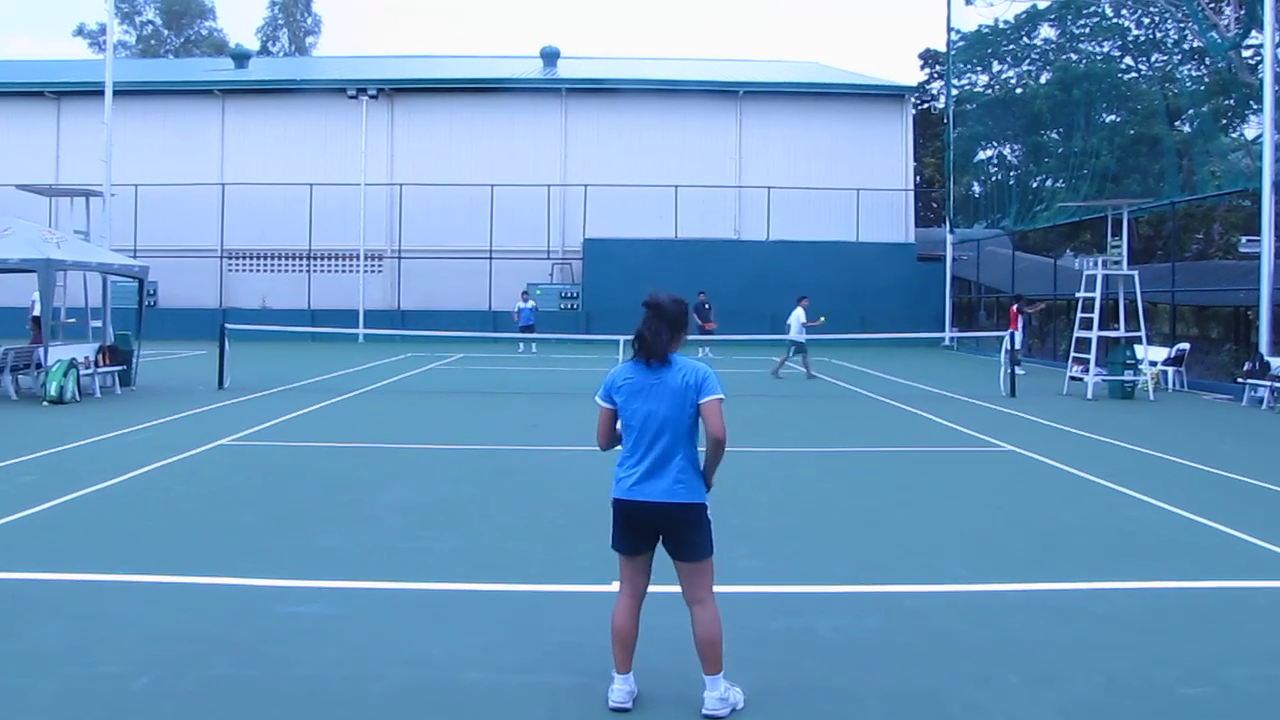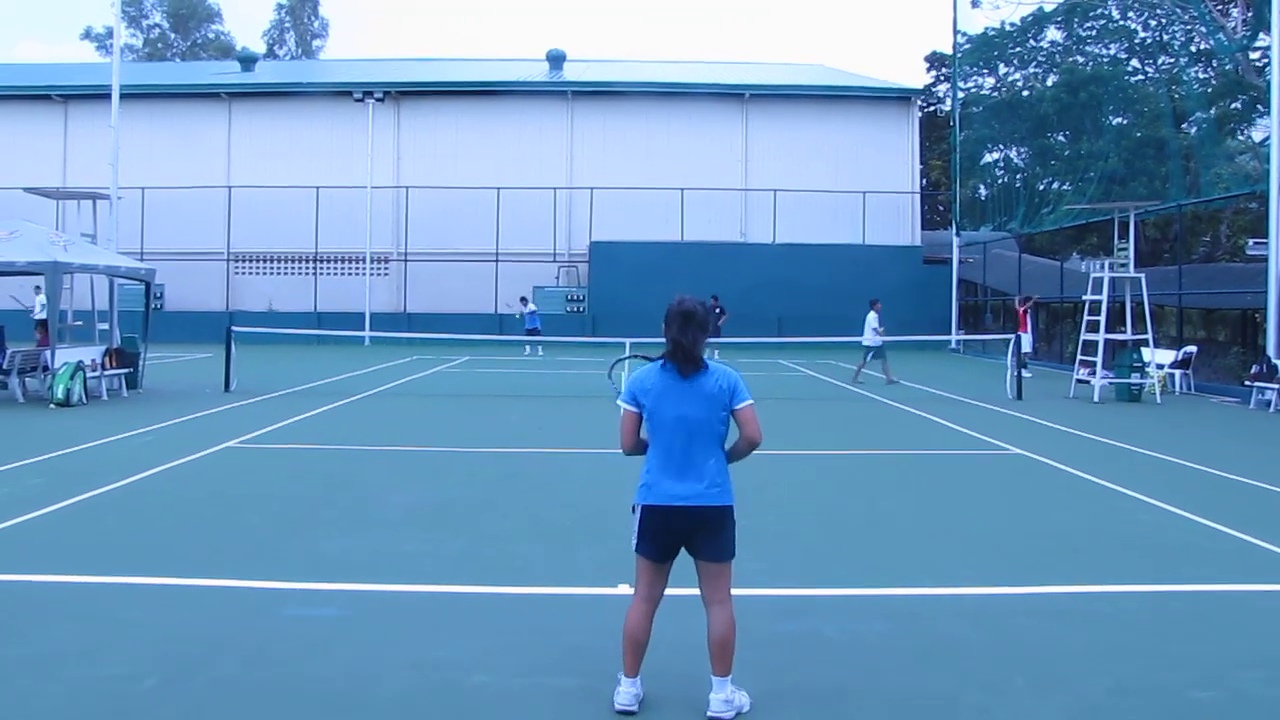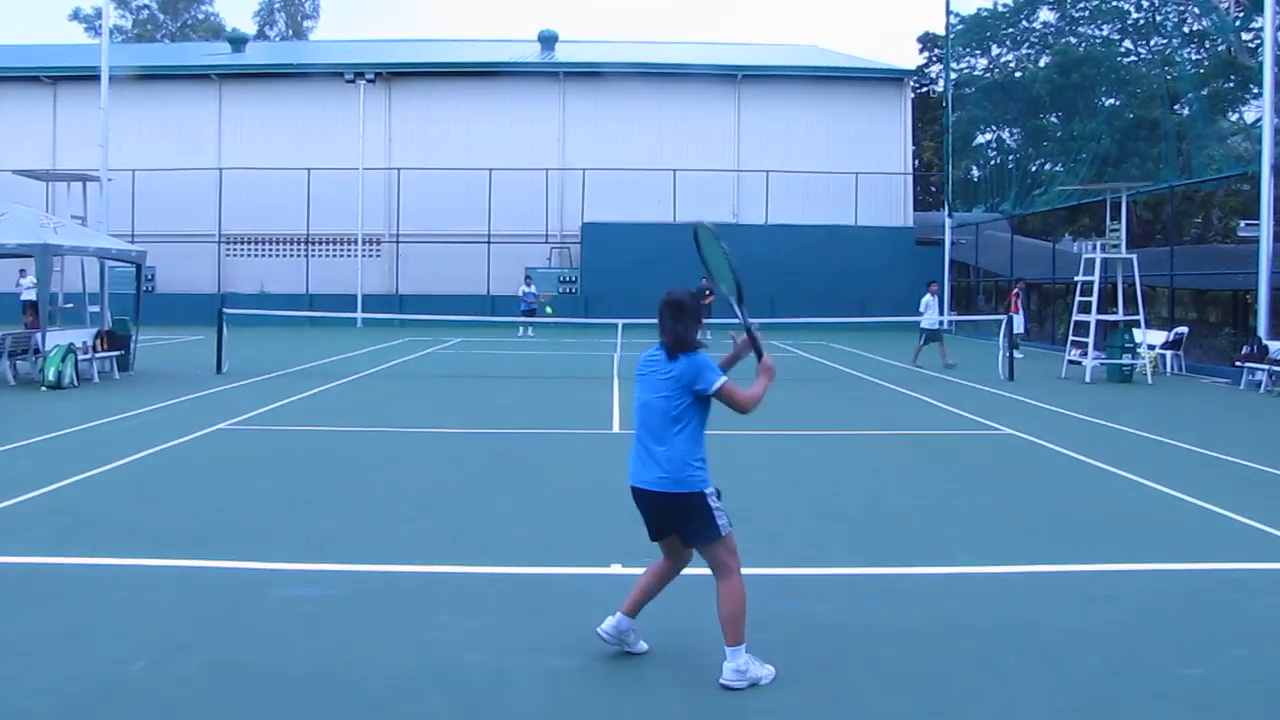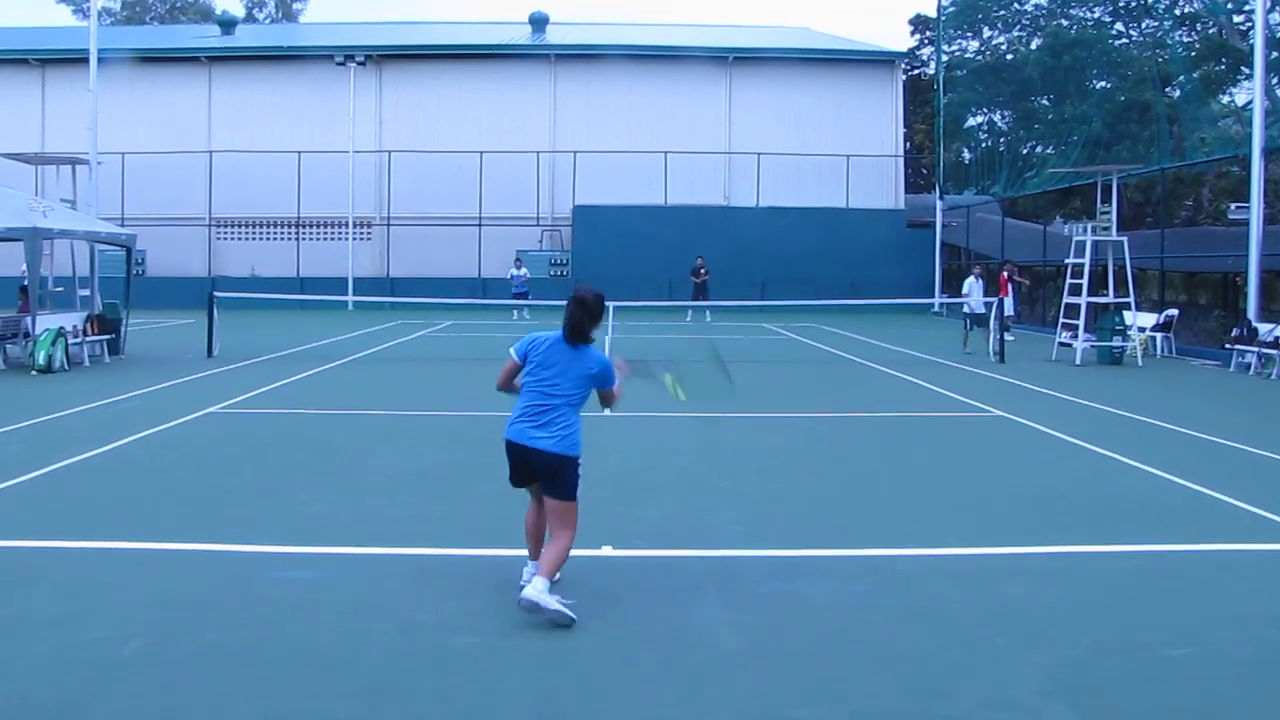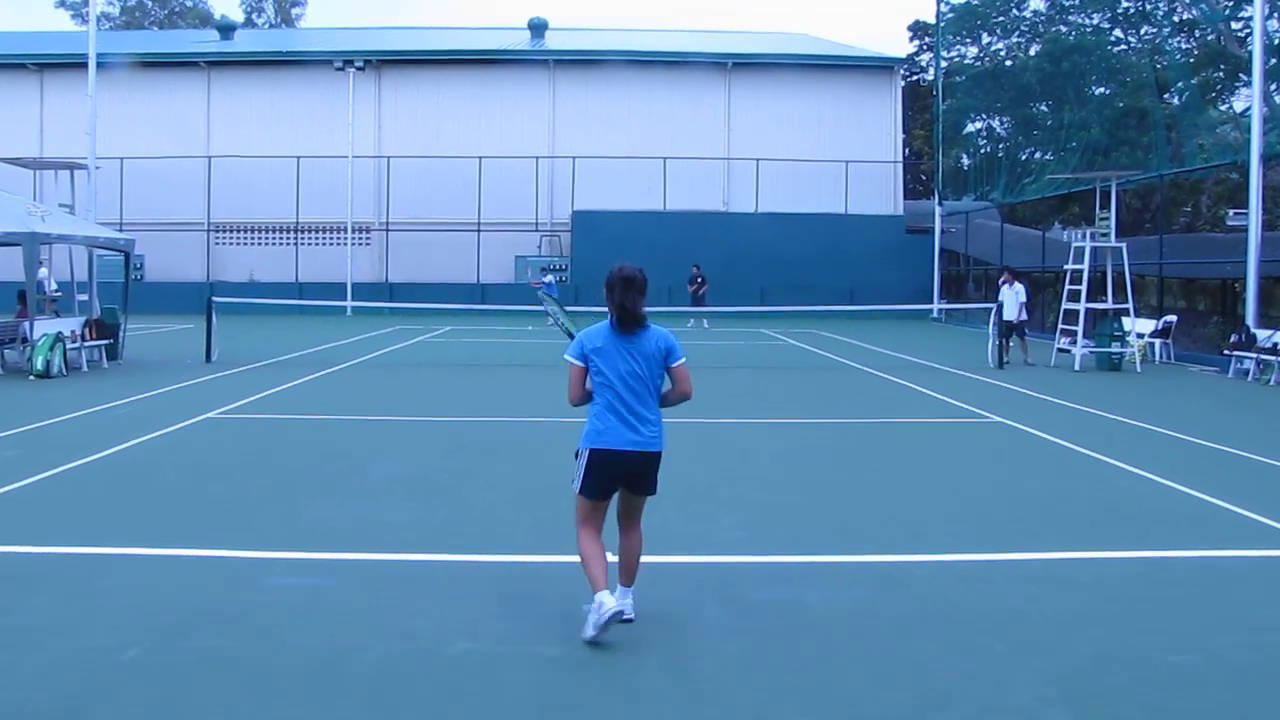
dt=1s
person 1, frame 1
left shoulder: (618, 376)
right shoulder: (698, 374)
left elbow: (604, 440)
right elbow: (717, 435)
right wrist: (707, 474)
left hip: (629, 500)
right hip: (684, 500)
left knee: (629, 594)
right knee: (700, 598)
left ankle: (622, 684)
person 1, frame 2
left shoulder: (641, 380)
right shoulder: (727, 379)
left elbow: (629, 445)
right elbow: (752, 438)
left hip: (657, 504)
right hip: (712, 505)
left knee: (644, 599)
right knee: (718, 601)
person 1, frame 3
left shoulder: (648, 360)
right shoulder: (695, 362)
right elbow: (743, 403)
left wrist: (734, 355)
right wrist: (765, 374)
left hip: (644, 483)
right hip: (684, 486)
left knee: (674, 557)
right knee: (727, 570)
left ankle: (619, 622)
right ankle: (737, 663)
person 1, frame 4
left shoulder: (534, 341)
right shoulder: (597, 361)
left elbow: (501, 383)
right elbow: (609, 402)
right wrist: (617, 374)
left hip: (518, 441)
right hip: (558, 453)
left knee: (540, 501)
right knee: (563, 531)
left ankle: (534, 568)
right ankle: (538, 587)
person 1, frame 5
left shoulder: (587, 339)
right shoulder: (664, 339)
left elbow: (575, 397)
right elbow: (684, 392)
left hip: (601, 446)
right hip: (647, 448)
left knee: (588, 528)
right knee: (630, 524)
left ankle: (603, 599)
right ankle: (626, 600)
